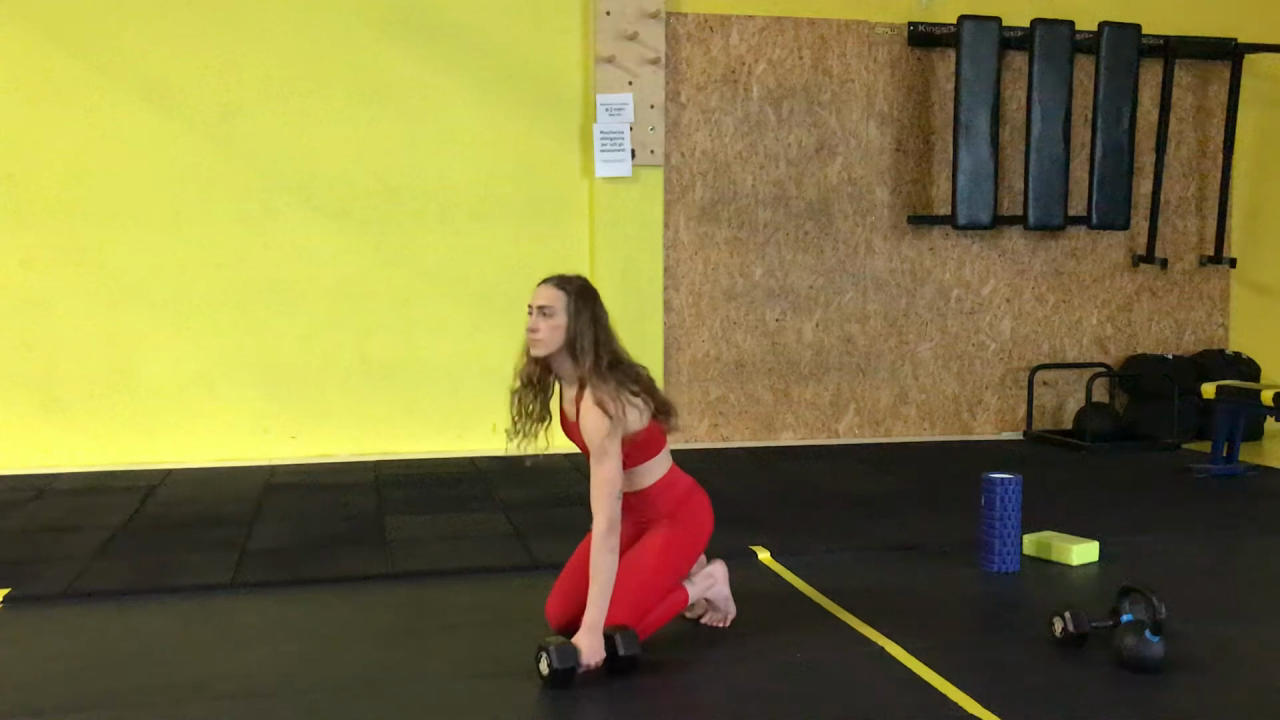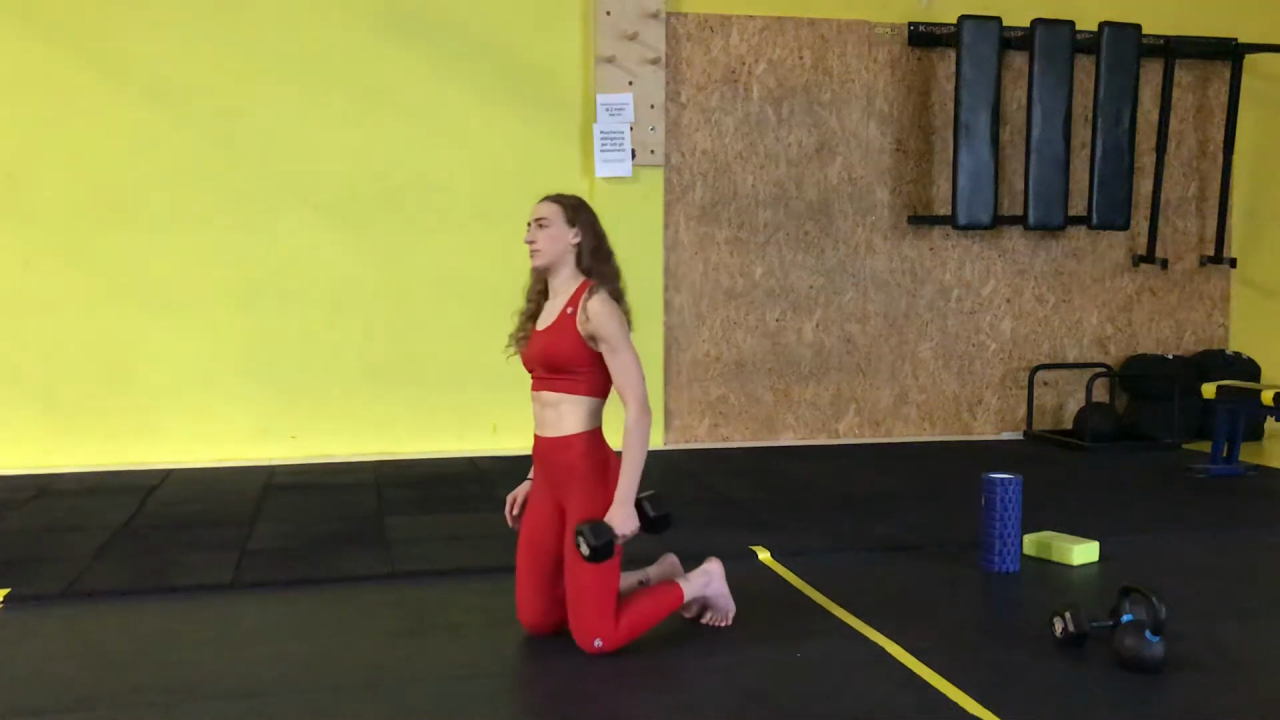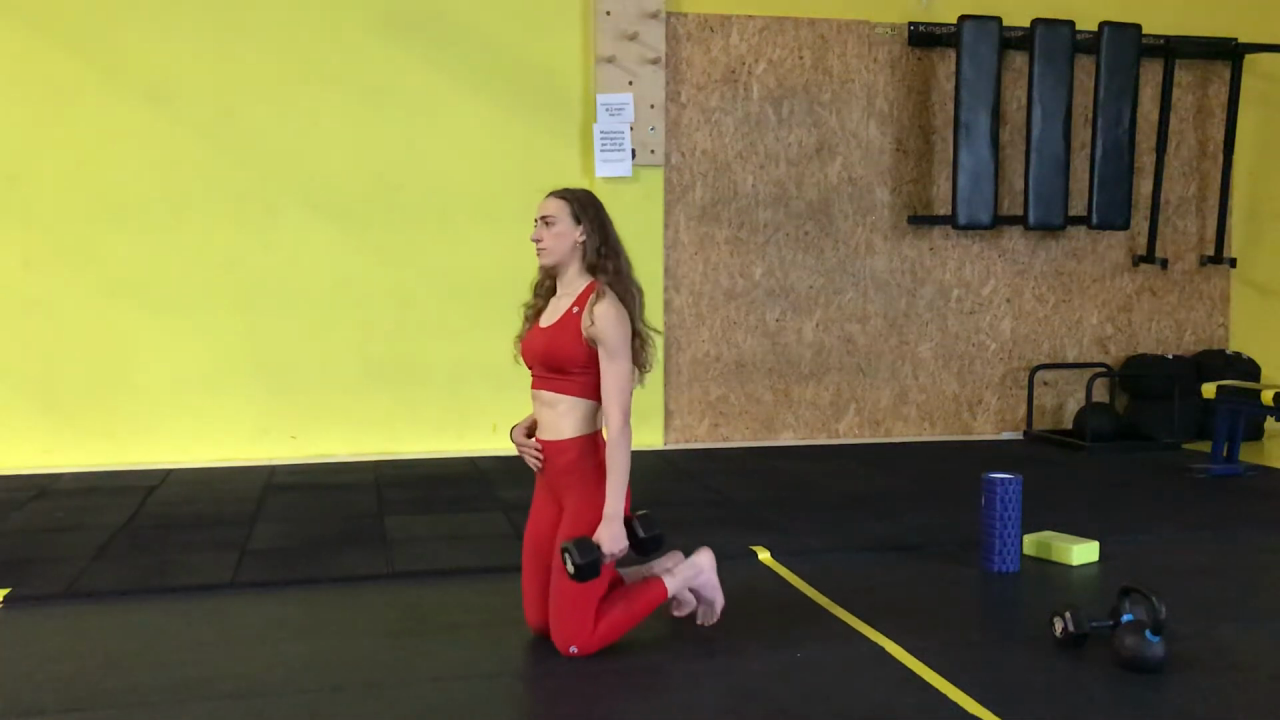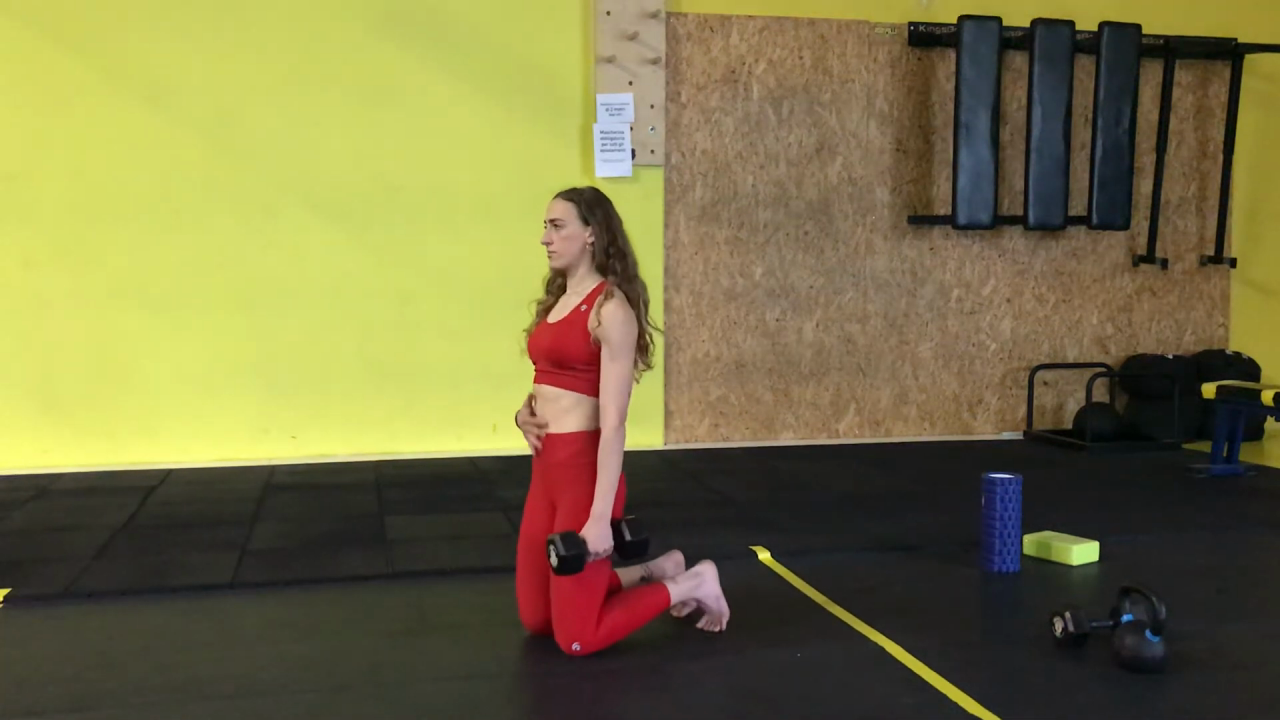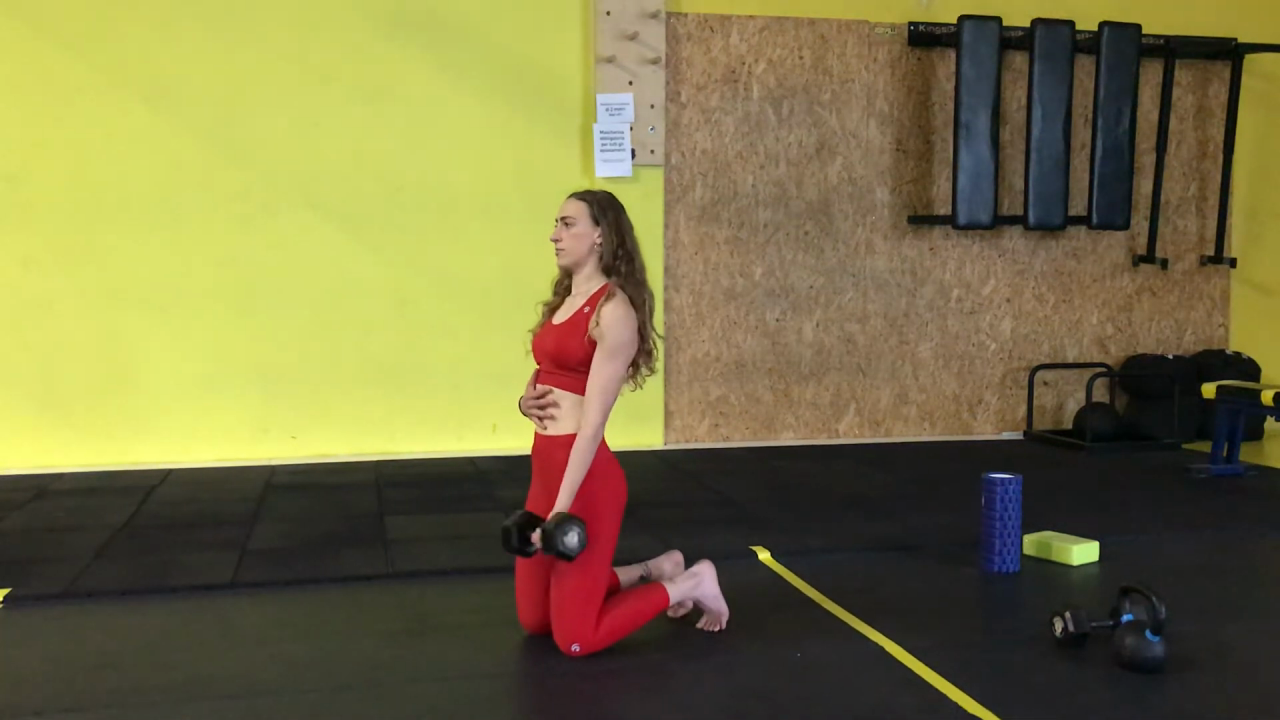
dt=1s
person 1, frame 1
left shoulder: (598, 401)
right shoulder: (568, 378)
left elbow: (606, 525)
left wrist: (593, 630)
left hip: (677, 518)
right hip: (634, 512)
left knee: (601, 637)
right knee: (559, 617)
left ankle: (702, 583)
right ankle: (673, 573)
person 1, frame 2
left shoulder: (594, 305)
right shoulder: (543, 307)
left elbow: (638, 410)
left wrist: (623, 502)
right wrist: (531, 478)
left hip: (587, 472)
right hip: (551, 476)
left knee: (595, 635)
right knee: (535, 619)
left ankle: (700, 581)
right ankle: (654, 576)
person 1, frame 3
left shoulder: (602, 308)
right shoulder: (548, 303)
left elbow: (618, 422)
left wrist: (613, 517)
right wrist: (524, 427)
left hip: (587, 476)
right hip: (550, 477)
left knee: (573, 638)
right knee: (539, 620)
left ankle: (687, 574)
right ankle: (655, 571)
person 1, frame 4
left shoulder: (610, 307)
right shoulder: (558, 299)
left elbow: (613, 421)
left wrist: (601, 516)
right wrist: (526, 409)
left hip: (584, 471)
right hip: (546, 469)
left knee: (576, 637)
right knee: (536, 620)
left ankle: (690, 585)
right ankle: (656, 571)
person 1, frame 5
left shoulder: (614, 309)
right shoulder: (565, 300)
left elbow: (593, 421)
left wrist: (561, 511)
right wrist: (528, 401)
left hip: (586, 475)
right hip: (545, 466)
left knee: (575, 637)
right knee: (534, 620)
left ankle: (689, 583)
right ankle: (655, 571)
